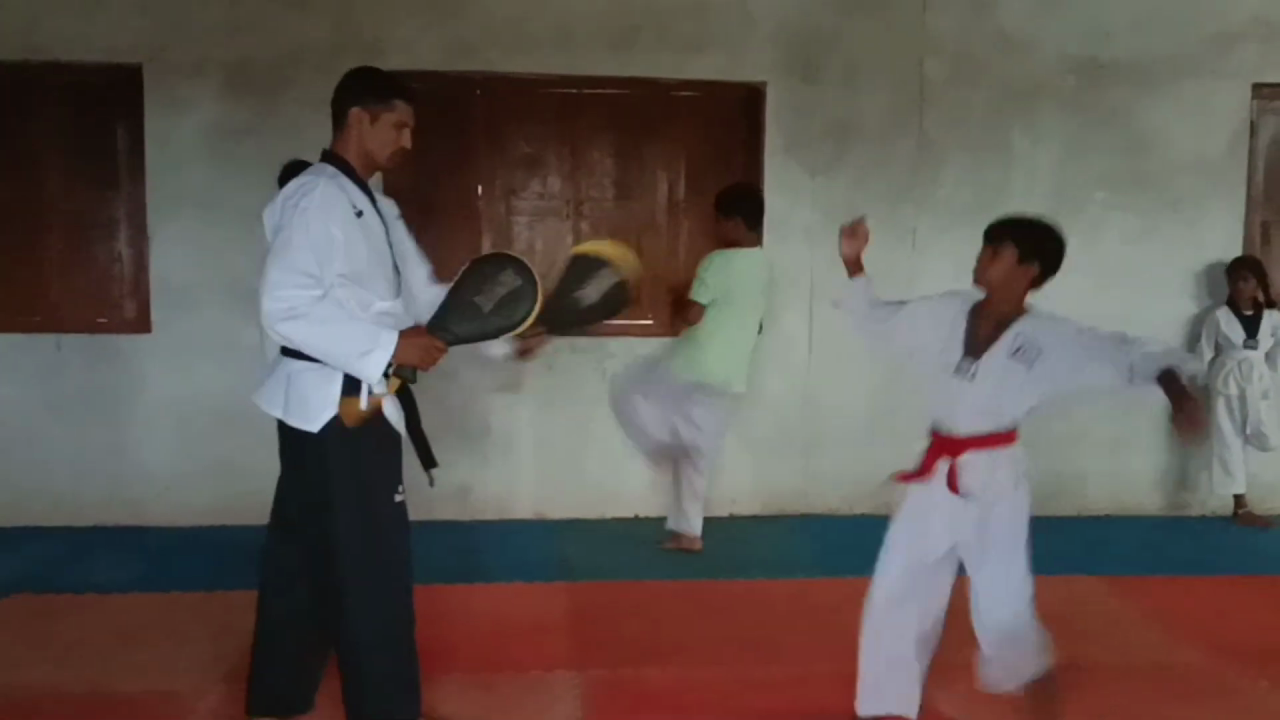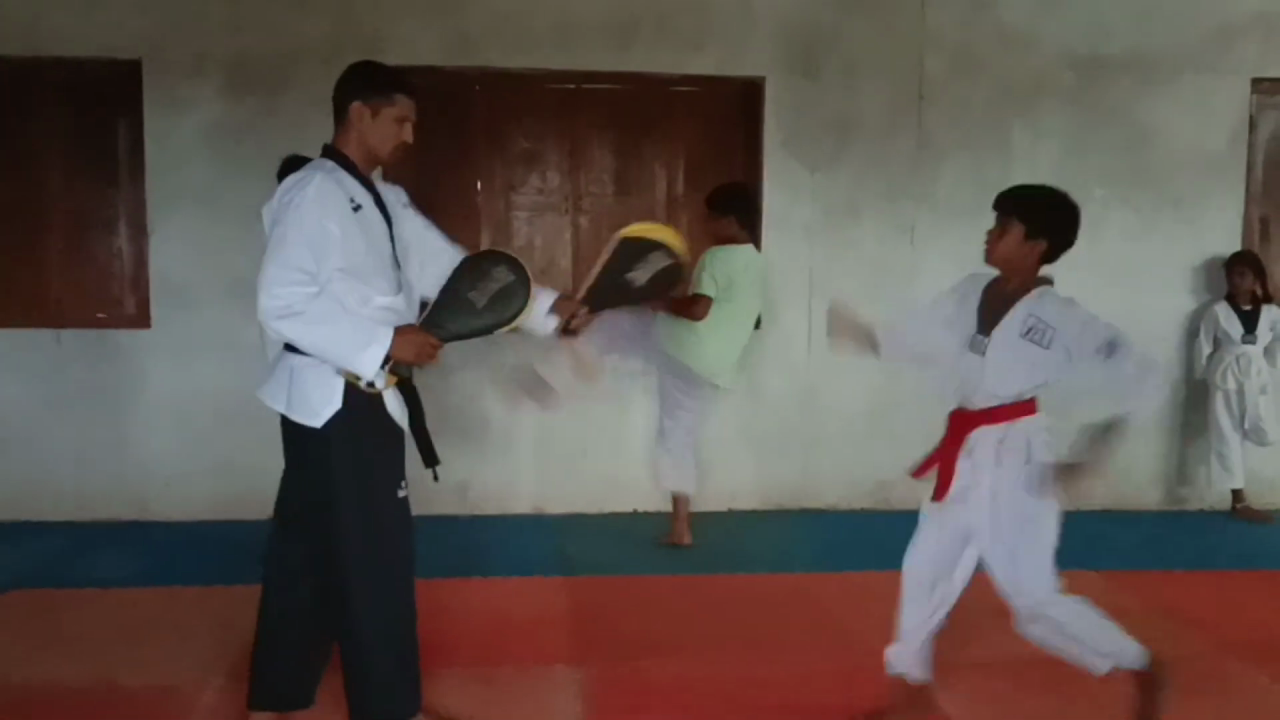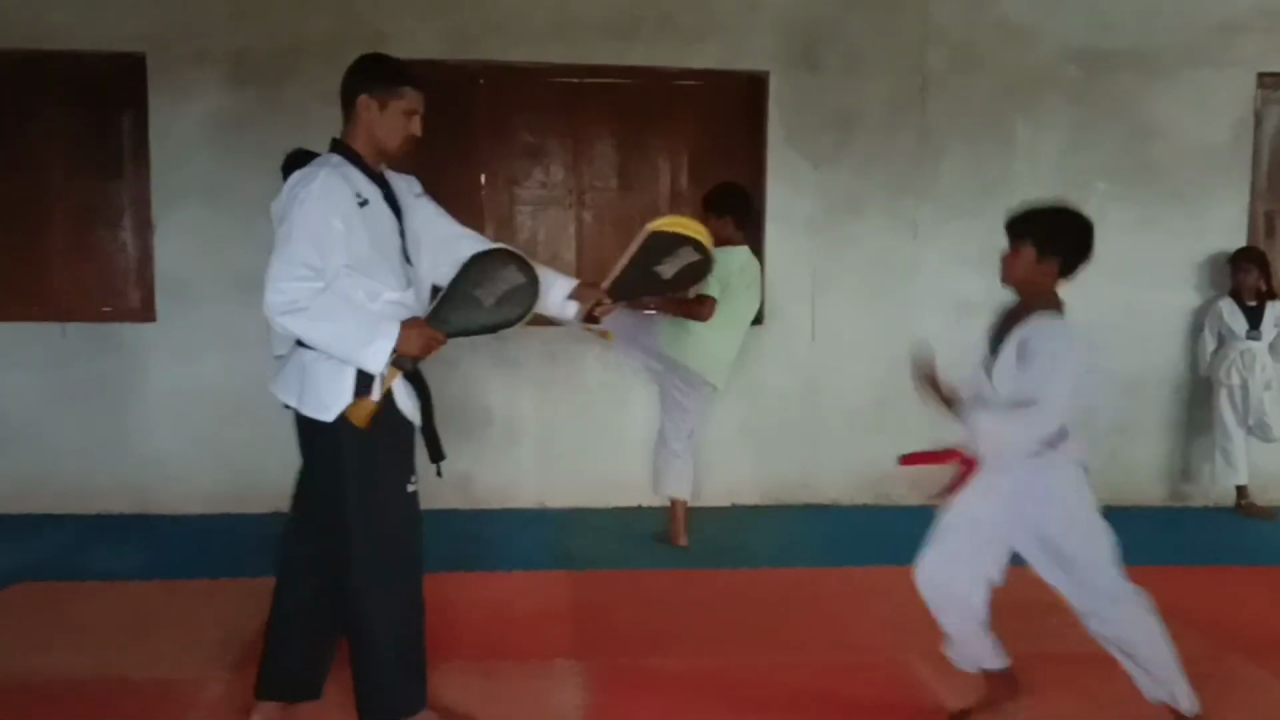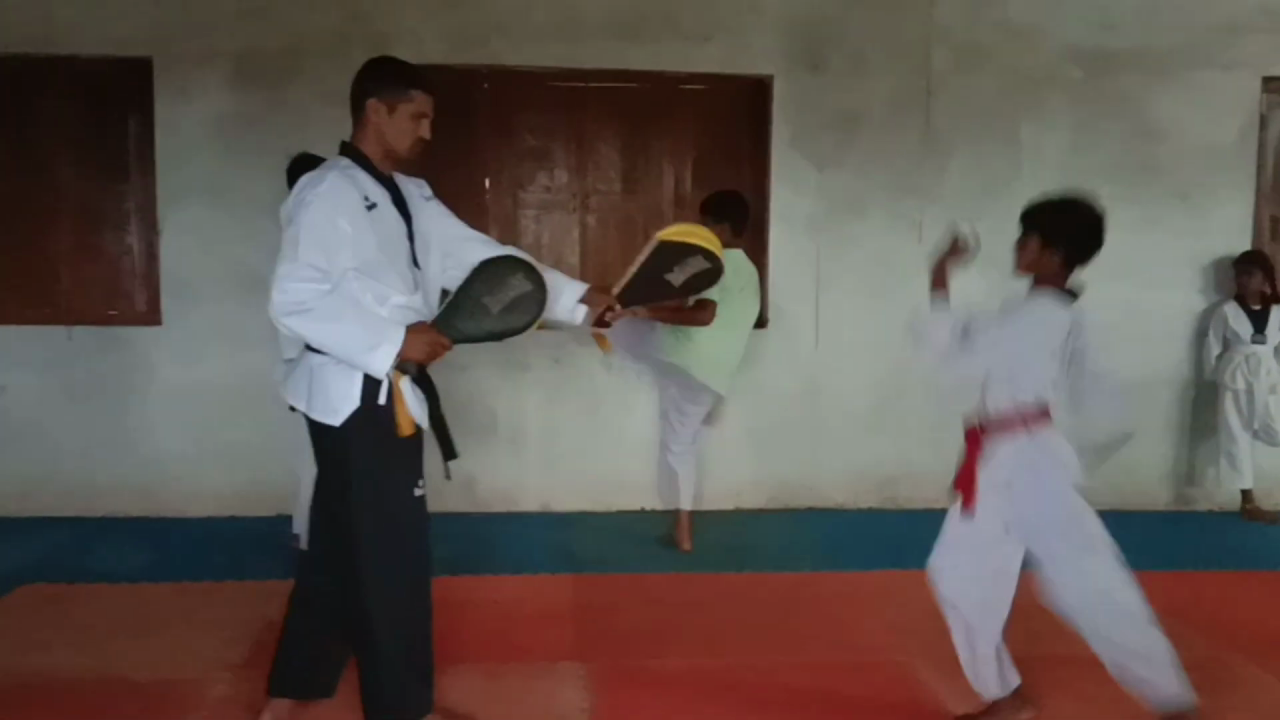
dt=0.1s
person 1, frame 1
left shoulder: (371, 205)
right shoulder: (317, 198)
left elbow: (421, 292)
right elbow: (287, 307)
right wrist: (390, 347)
left hip: (348, 399)
right hip: (334, 401)
left knee: (302, 552)
right knee: (369, 559)
person 1, frame 2
left shoulder: (379, 200)
right shoulder: (313, 194)
left elbow: (448, 269)
right elbow: (282, 305)
left wrist: (545, 305)
right wrist: (384, 345)
left hip: (346, 395)
right hip: (336, 395)
left knee: (307, 548)
right knee: (373, 555)
person 1, frame 3
left shoulder: (401, 194)
right shoulder: (320, 189)
left elbow: (471, 256)
right elbow: (289, 299)
left wrist: (566, 293)
right wrist: (388, 338)
left hip: (367, 390)
right hip: (346, 391)
left knee: (320, 542)
right knee: (383, 549)
person 1, frame 4
left shoulder: (411, 198)
right shoulder: (328, 192)
left elbow: (482, 260)
right elbow: (295, 301)
left wrist: (577, 298)
right wrist: (393, 342)
left hip: (377, 392)
right hip: (356, 395)
left knee: (338, 544)
right knee: (390, 552)
person 2, frame 1
left shoulder: (1047, 337)
right shoulder: (950, 311)
left elbow: (1131, 356)
right elbow: (877, 320)
left wrist: (1179, 392)
right wrist: (853, 266)
left hip: (994, 482)
right hip: (937, 477)
left knee: (1002, 618)
right knee: (895, 598)
left ankle: (1035, 677)
person 2, frame 2
left shoulder: (1058, 316)
right shoulder: (974, 292)
left elbow: (1129, 370)
right elbow: (919, 337)
left wrist: (1096, 444)
right wrist: (864, 335)
left hip: (1015, 460)
right hip: (964, 455)
left knee: (1034, 598)
right knee: (926, 573)
left ankle: (1140, 670)
person 2, frame 3
left shoulder: (1053, 339)
right shoulder: (1008, 319)
left elbow: (1038, 425)
left wrist: (946, 400)
left hip: (1044, 478)
right hip: (997, 471)
left knee: (1103, 598)
right knee: (941, 574)
right ankle: (998, 678)
person 2, frame 4
left shoulder: (1037, 312)
right shoulder: (1054, 312)
left elbow: (954, 356)
right elbow: (1081, 391)
left wrist: (938, 284)
left hip: (1026, 464)
right hip: (996, 466)
left knee: (1091, 589)
right knee: (955, 580)
person 3, frame 1
left shoulder: (720, 261)
right shoulder: (763, 265)
left elbow: (690, 315)
left wrist: (677, 304)
left hip: (695, 363)
right hip: (730, 376)
left knee: (628, 396)
right knee: (699, 449)
left ankle: (670, 453)
right ankle: (688, 532)
person 3, frame 2
left shoulder: (717, 256)
right shoulder: (755, 266)
left elbow: (698, 310)
left wrist: (663, 305)
left hip: (680, 349)
right hip: (712, 369)
left knee: (611, 321)
right knee: (678, 441)
right ankle: (680, 525)
person 3, frame 3
left shoulder: (717, 259)
right shoulder: (753, 269)
left elbow: (703, 310)
left wrist: (657, 303)
left hip: (675, 346)
right hip: (708, 371)
left knee: (619, 310)
right knee: (678, 441)
right ankle: (679, 527)
person 3, frame 4
right shoulder: (751, 275)
left elbow: (704, 315)
left wrist: (652, 312)
left hip: (676, 353)
right hip: (711, 376)
left knee: (621, 315)
right knee: (681, 446)
right ankle: (683, 531)
person 4, frame 1
right shoulder: (1219, 317)
right elbow: (1205, 352)
right wrist: (1208, 382)
right hip: (1228, 385)
right knee: (1229, 442)
right ankle: (1241, 507)
person 4, frame 2
right shoulder: (1218, 311)
right elbow: (1203, 347)
right wrist: (1206, 377)
left hip: (1257, 380)
right hip: (1227, 379)
right knee: (1227, 437)
right ankle: (1239, 501)
person 4, frame 3
right shoulder: (1221, 307)
right elbow: (1207, 343)
right wrist: (1209, 373)
right hip: (1230, 376)
right knee: (1232, 433)
right ankle: (1243, 498)
person 4, frame 4
right shoulder: (1226, 311)
right elbow: (1212, 347)
right wrist: (1214, 377)
right hip: (1235, 379)
right knee: (1236, 437)
right ankle: (1248, 502)
